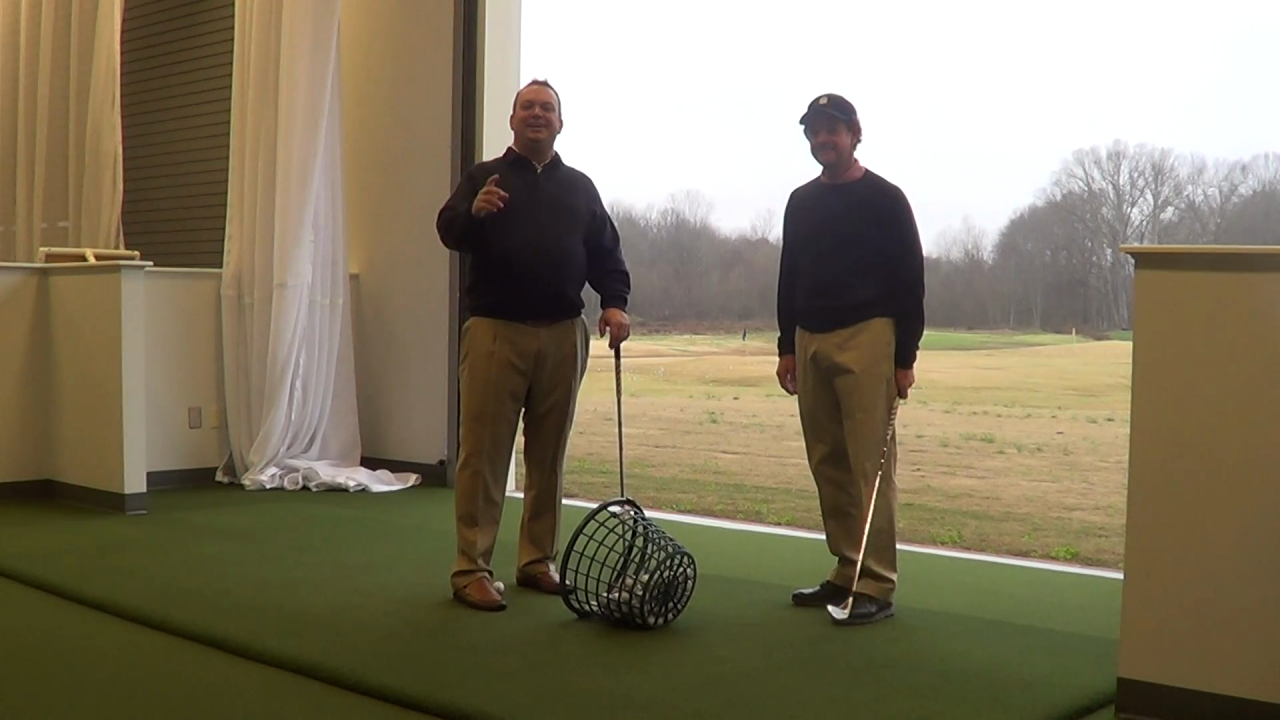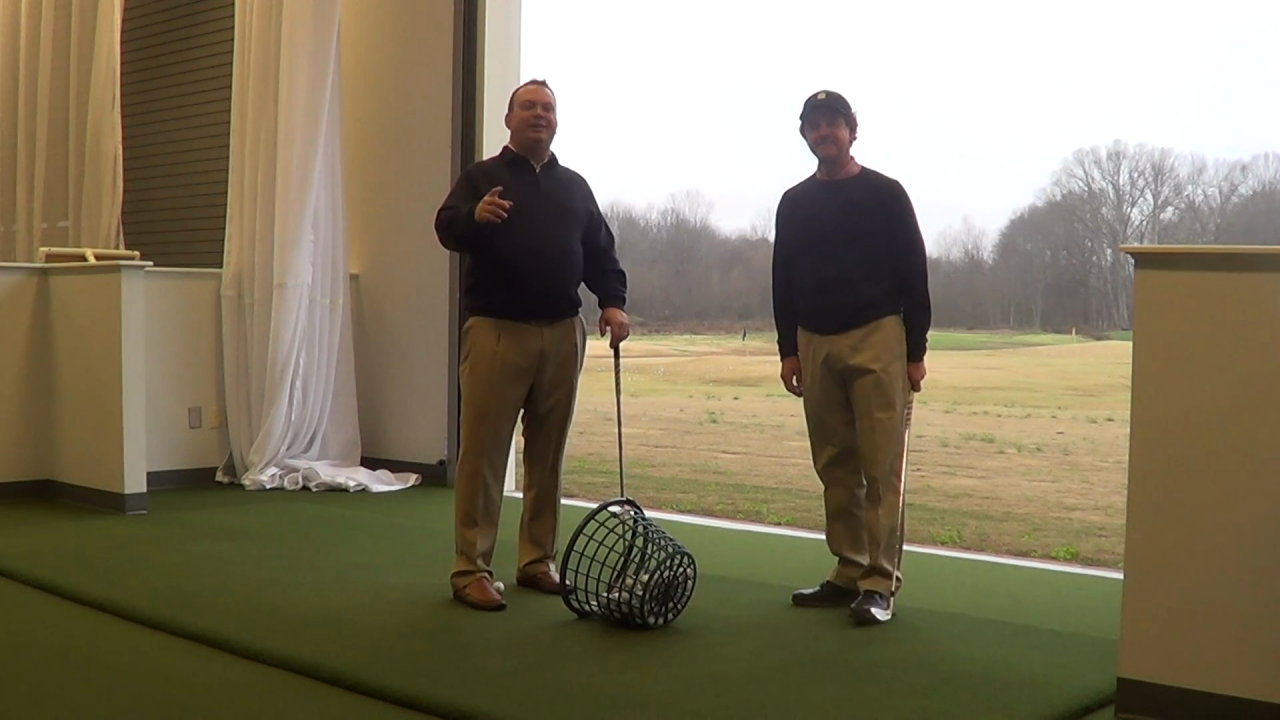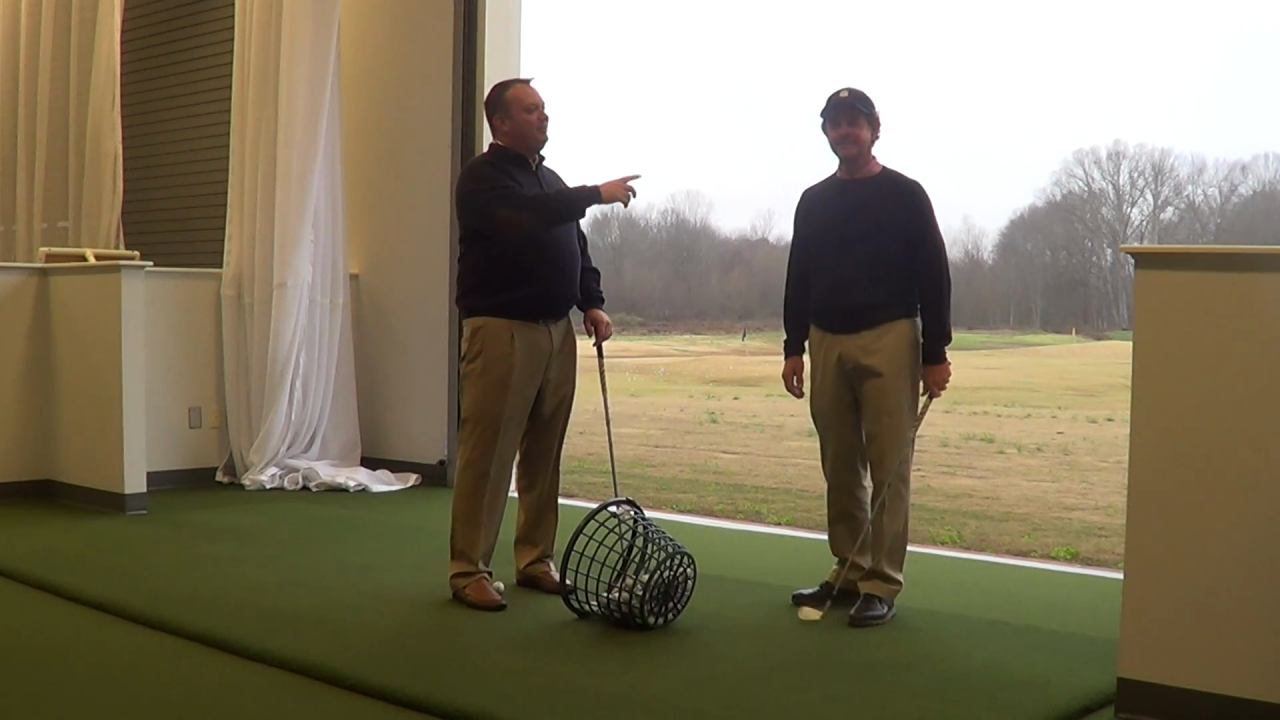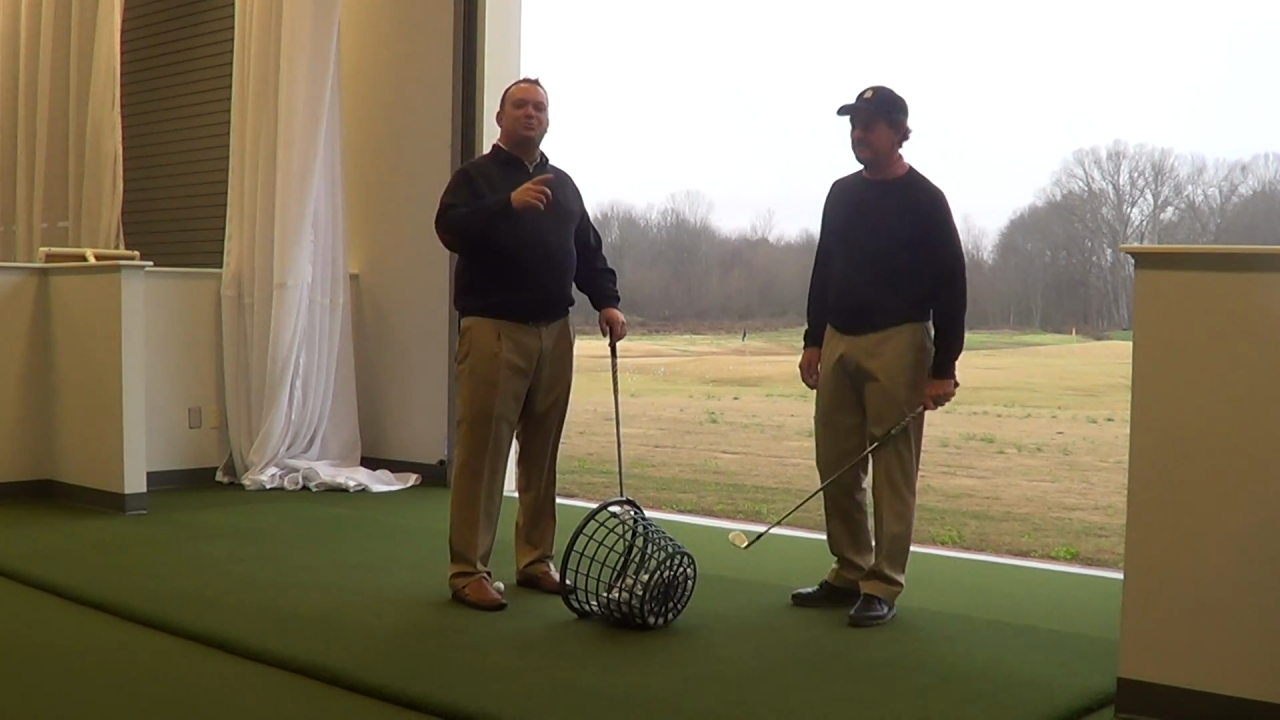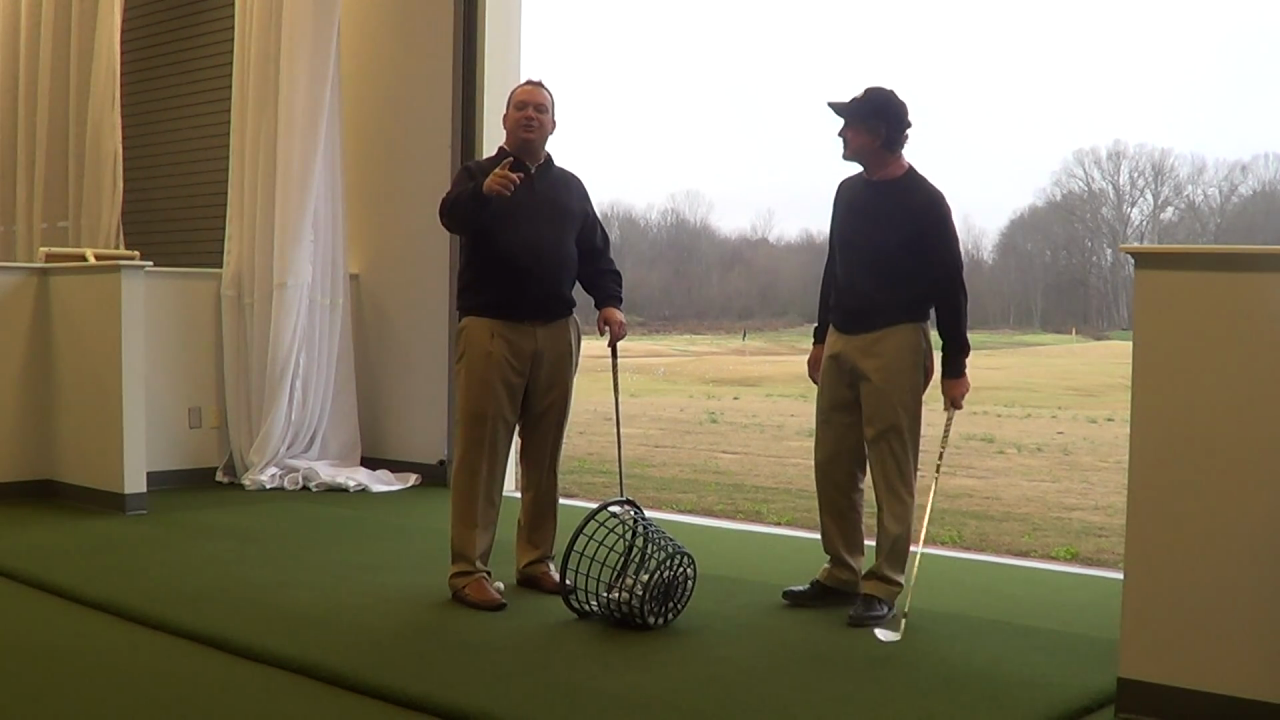
dt=0.5s
person 1, frame 1
left shoulder: (885, 199)
right shoulder: (801, 202)
left elbow: (909, 281)
left wrist: (905, 357)
right wrist: (787, 345)
left hip: (866, 339)
right hip: (812, 342)
left knee: (870, 463)
right knee: (828, 465)
left ankle: (876, 585)
right ankle: (847, 571)
person 1, frame 2
left shoulder: (885, 194)
right shoulder: (794, 202)
left elbow: (914, 274)
right elbow: (784, 280)
left wrist: (915, 350)
right wrist: (788, 348)
left hip: (876, 339)
right hip: (817, 344)
left knee: (881, 464)
right knee: (835, 466)
left ankle: (881, 581)
right ankle: (848, 572)
person 1, frame 3
left shoulder: (905, 195)
right shoulder: (814, 200)
left elbow: (933, 276)
right elbow: (799, 278)
left wrist: (935, 352)
right wrist: (793, 347)
left hip: (889, 341)
right hip: (828, 343)
left knee: (888, 467)
right knee: (839, 467)
left ankle: (882, 584)
right ankle: (849, 571)
person 1, frame 4
left shoulder: (925, 201)
right shoulder: (841, 193)
left elbow: (950, 287)
left wrist: (943, 367)
right wrist: (813, 339)
left hip: (897, 344)
right hip: (839, 343)
left knee: (893, 470)
right knee: (835, 464)
left ankle: (883, 584)
right ankle: (849, 571)
person 1, frame 5
left shoulder: (923, 201)
right shoulder: (848, 192)
left elbow: (949, 287)
left wrist: (954, 367)
right wrist: (821, 335)
left hip: (895, 344)
right hip: (842, 343)
left knee: (891, 469)
right knee: (833, 464)
left ankle: (882, 584)
right ankle: (841, 572)
person 2, frame 1
left shoulder: (579, 186)
right shoulder: (483, 177)
left elbow: (606, 250)
right elbow: (449, 229)
left wrist: (615, 302)
right wrist: (473, 211)
left hip: (563, 335)
right hip: (495, 332)
left knee: (548, 454)
right knee: (484, 452)
left ankle: (538, 560)
right ankle: (471, 568)
person 2, frame 2
left shoulder: (574, 186)
right shoulder: (482, 177)
left elbow: (601, 250)
right elbow: (448, 230)
left wrist: (613, 301)
right wrist: (475, 216)
left hip: (562, 333)
right hip: (495, 331)
left knee: (548, 454)
right knee: (483, 452)
left ankle: (538, 560)
right ankle: (471, 568)
person 2, frame 3
left shoulder: (552, 180)
right shoulder: (483, 175)
left elbow: (577, 248)
right elbow: (526, 216)
left wrist: (593, 302)
right wrist: (595, 194)
left hip: (557, 330)
right hip: (499, 330)
left knee: (544, 452)
right knee: (487, 451)
left ankle: (536, 559)
right ankle: (468, 570)
person 2, frame 4
left shoulder: (562, 183)
right shoulder: (475, 176)
left elbow: (588, 250)
right elbow: (451, 230)
left wrist: (607, 301)
right wrist: (509, 204)
left hip: (554, 332)
right hip: (492, 330)
left knee: (542, 452)
right knee: (482, 450)
left ankle: (536, 559)
right ankle: (468, 570)
person 2, frame 5
left shoulder: (570, 186)
right shoulder: (478, 175)
left elbow: (595, 252)
right elbow: (452, 217)
left wrist: (609, 301)
right wrist: (485, 191)
left hip: (556, 332)
right hip: (490, 330)
left knee: (544, 452)
right knee: (481, 451)
left ankle: (536, 559)
right ankle: (468, 570)
